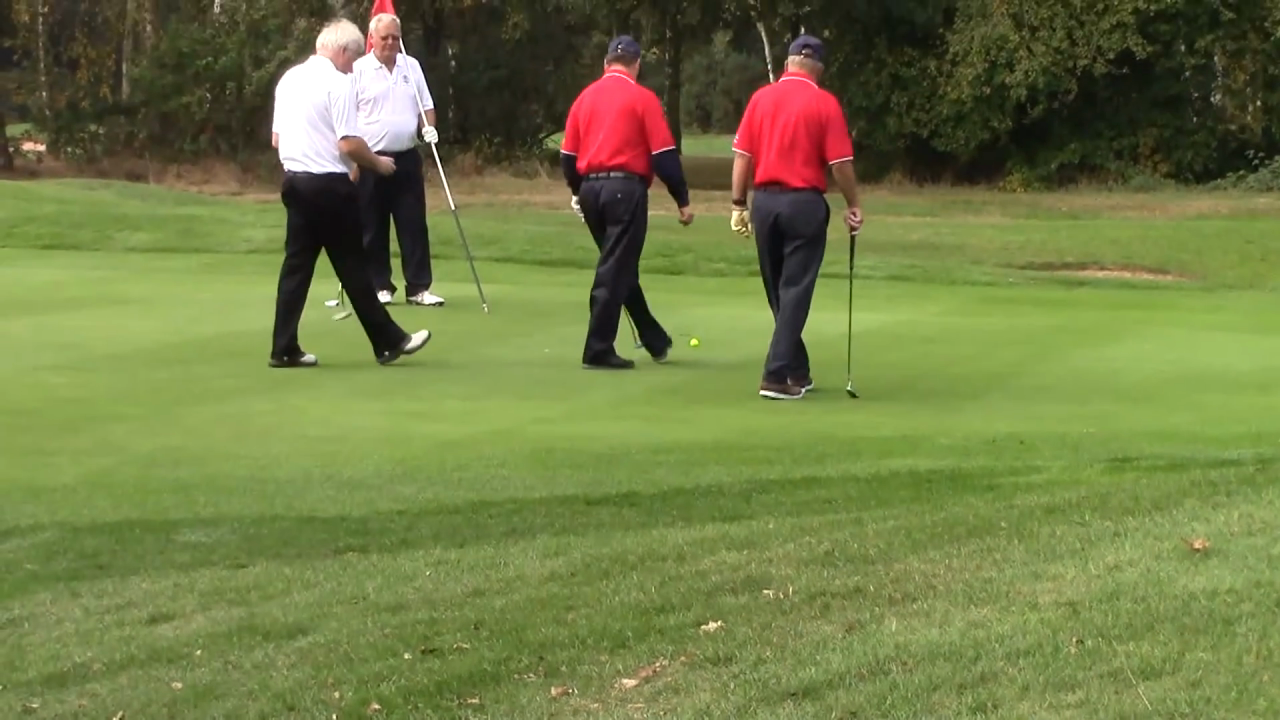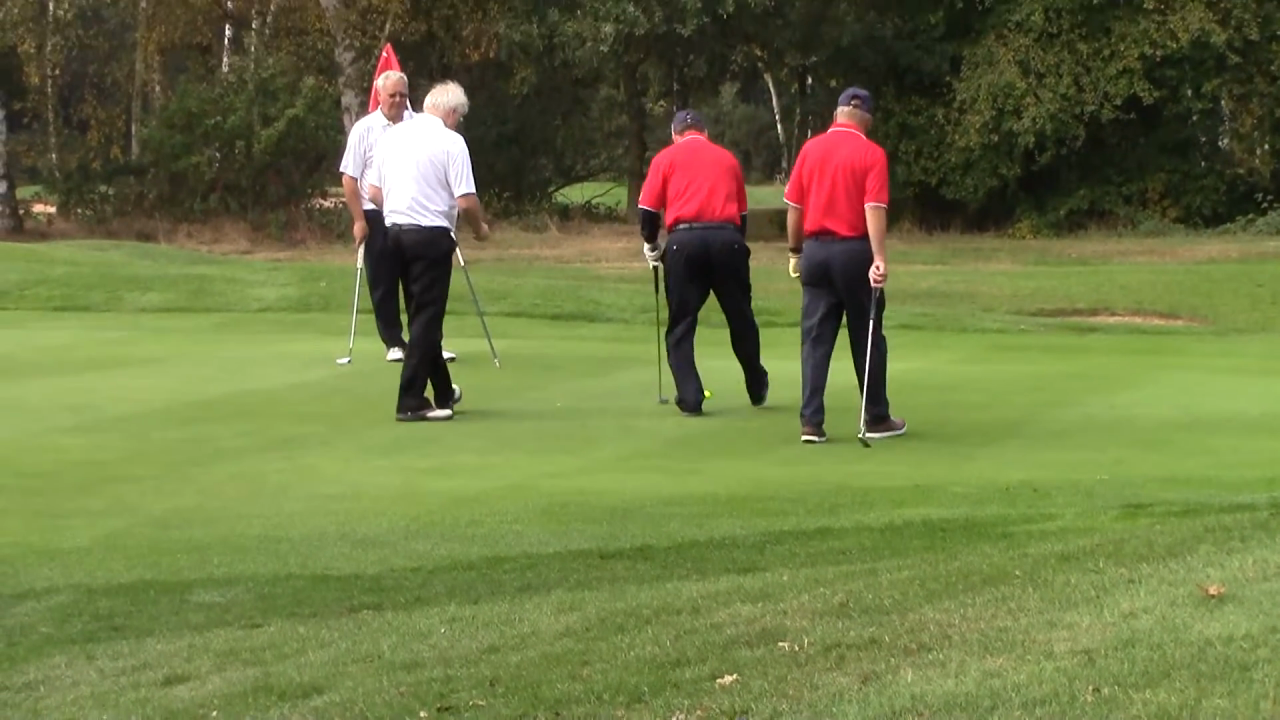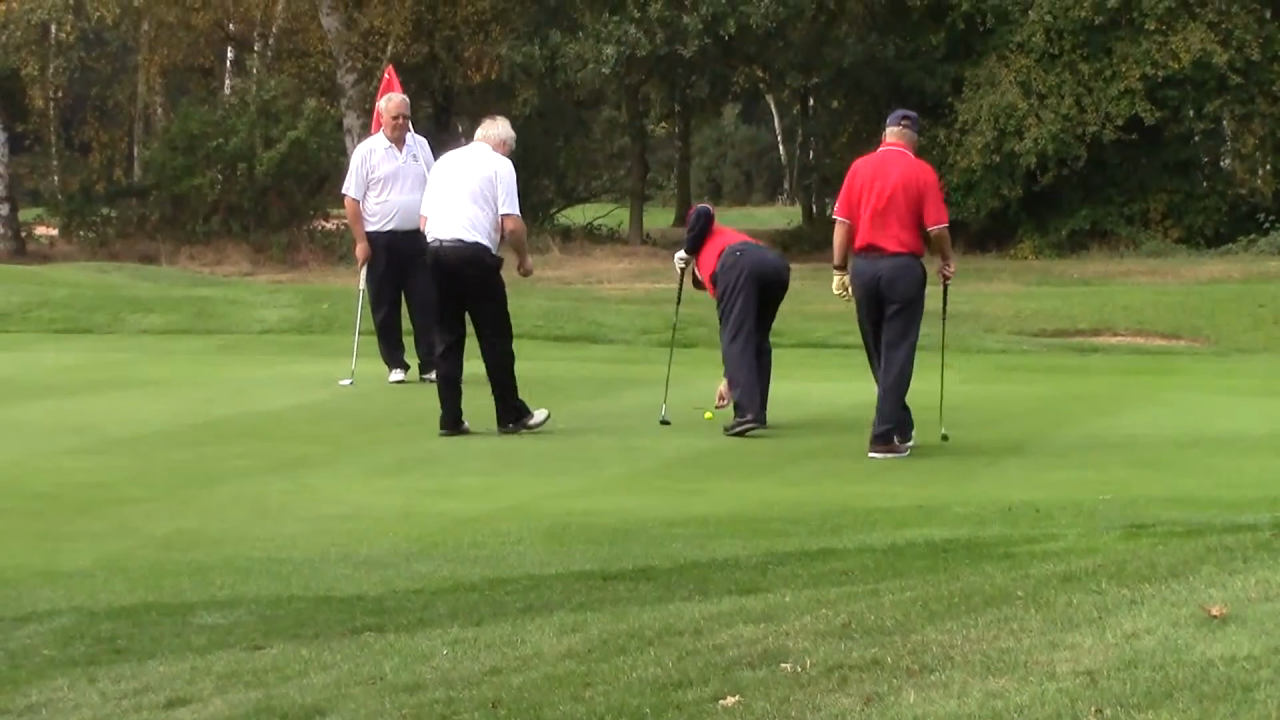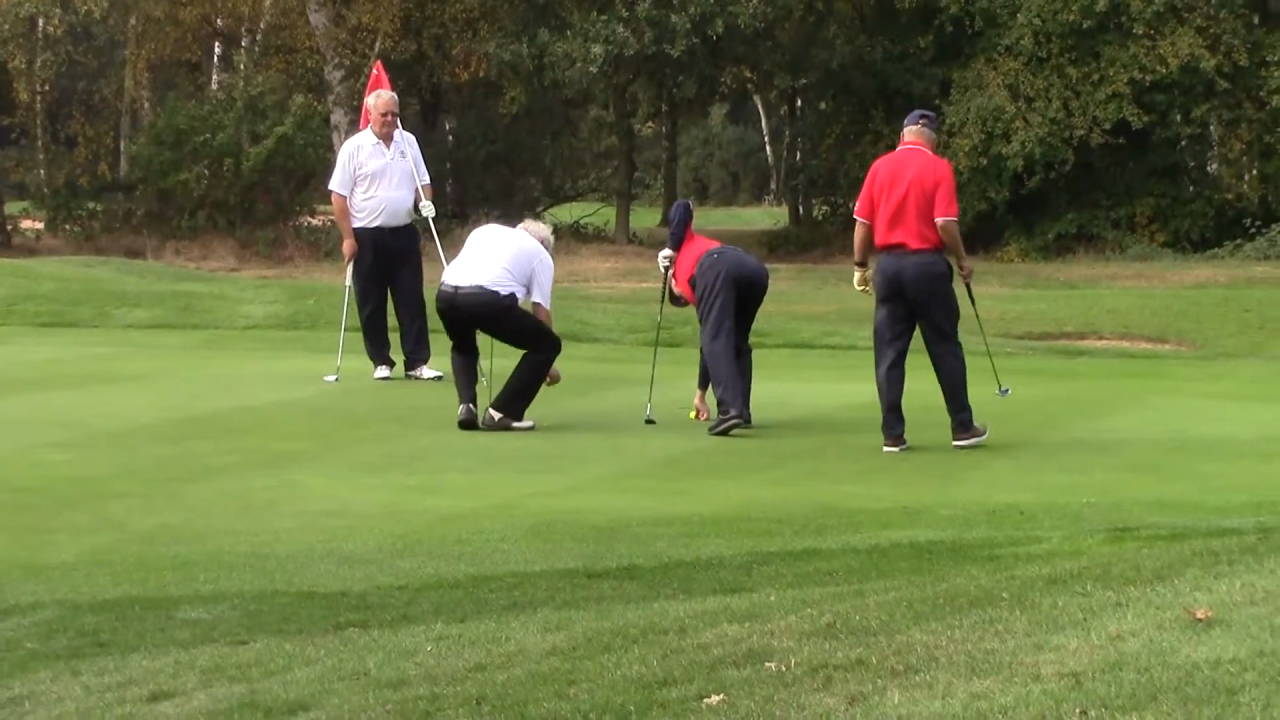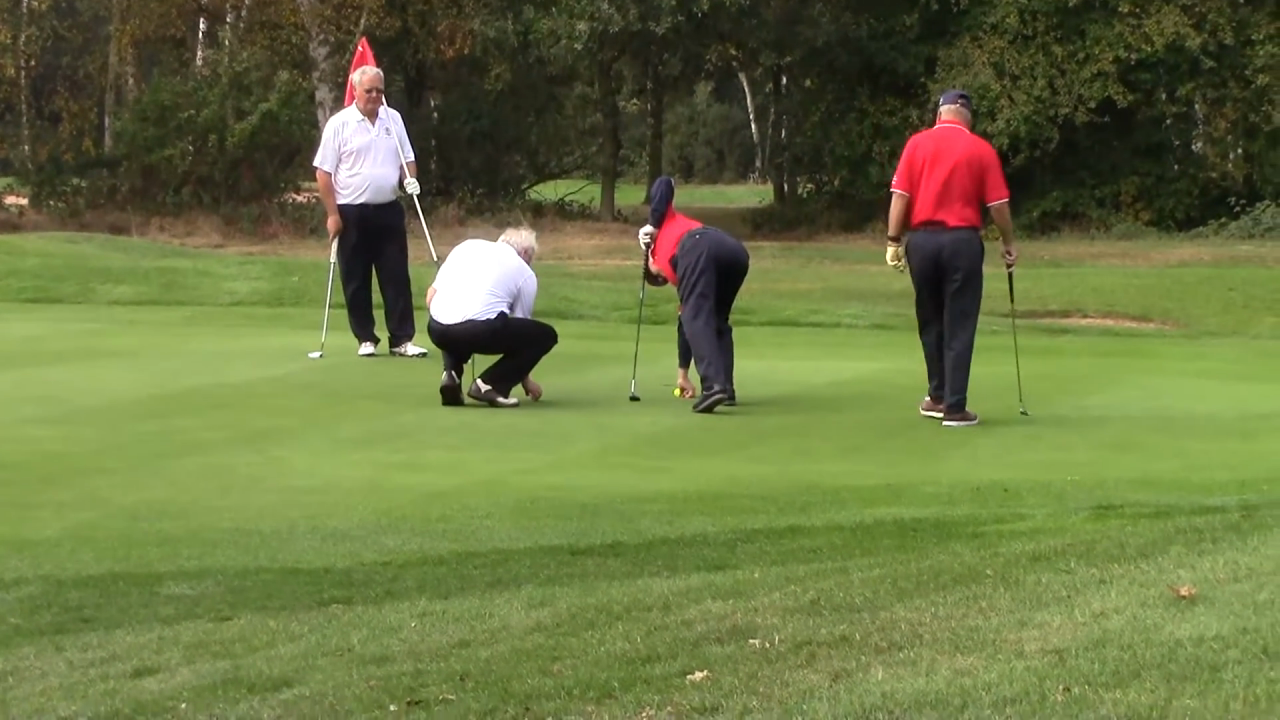
dt=0.7s
person 1, frame 1
left shoulder: (760, 97)
right shoulder: (825, 103)
left elbow: (742, 156)
right elbow: (840, 163)
left wrist: (738, 204)
right wrist: (853, 206)
left hip: (765, 201)
right hip: (804, 204)
left knee: (778, 292)
right knee: (795, 293)
left ankle: (796, 372)
right ankle: (776, 375)
person 1, frame 2
left shoulder: (810, 148)
right shoulder: (872, 153)
left elbow: (794, 207)
right elbow: (874, 210)
left wrist: (795, 252)
right wrist: (879, 259)
left hip: (816, 250)
right hip: (854, 251)
left knee: (815, 339)
right knee: (867, 338)
left ankle: (811, 421)
right ankle: (877, 419)
person 1, frame 3
left shoulder: (859, 167)
right shoulder: (922, 172)
left elbow: (842, 223)
right elbow: (937, 228)
left wrist: (839, 269)
right wrist: (947, 260)
left hip: (864, 266)
right hip: (903, 267)
left knee: (879, 354)
right knee: (897, 355)
left ankle: (901, 428)
right ankle: (883, 437)
person 1, frame 4
left shoulder: (879, 166)
right shoulder: (939, 167)
left elbow: (862, 222)
right elbow: (945, 223)
left wrist: (860, 266)
right wrist: (962, 260)
left hip: (888, 264)
right hip: (926, 263)
left knee: (889, 352)
right knee: (944, 347)
left ankle: (893, 434)
right ankle: (962, 427)
person 1, frame 5
left shoulder: (917, 142)
right shoulder: (982, 149)
left elbow: (900, 195)
right elbow: (998, 204)
left wrist: (893, 241)
right wrist: (1009, 244)
left hip: (922, 239)
right hip: (963, 241)
left knee: (930, 323)
right knee: (959, 327)
left ankle: (937, 397)
right ankle: (954, 407)
person 2, frame 1
left shoulder: (411, 66)
right shoulder: (359, 71)
left elbow: (426, 105)
left wrist: (430, 128)
left hip: (407, 157)
left knee: (414, 225)
right knee: (373, 229)
left ankle: (419, 287)
right ankle: (381, 287)
person 2, frame 2
right shoulder: (364, 129)
right elbow: (349, 178)
right wrist: (359, 219)
right hip: (378, 217)
right knee: (383, 285)
right ankle: (393, 343)
person 2, frame 3
left shoulder: (421, 145)
right shoulder: (366, 151)
right elbow: (351, 199)
right wrist: (361, 241)
left hip: (416, 236)
right hip: (380, 239)
left knee: (425, 302)
right knee: (385, 307)
left ankle: (430, 365)
right ankle: (395, 365)
person 2, frame 4
left shoulder: (409, 141)
right shoulder: (354, 147)
left elbow: (422, 180)
right elbow: (338, 195)
left wrist: (426, 201)
right wrist: (348, 237)
left hip: (404, 233)
right hip: (368, 236)
left knee: (412, 300)
right knee: (371, 304)
left ankle: (417, 362)
right ankle: (381, 362)
person 2, frame 5
left shoulder: (394, 119)
right shoulder: (339, 123)
left elbow: (407, 158)
right elbow: (323, 171)
left wrist: (410, 178)
right wrist: (332, 214)
left hip: (389, 210)
right hip: (352, 213)
left knee: (397, 276)
right knee: (356, 281)
left ankle: (402, 339)
right ankle: (365, 339)
person 3, frame 1
left shoulder: (289, 79)
right shoulder: (338, 83)
left elbow: (278, 139)
right elbow: (349, 145)
right wrist: (378, 163)
left hip: (295, 180)
right hip: (329, 184)
left knee: (297, 263)
right knee: (352, 264)
left ankle: (285, 348)
right ankle: (388, 342)
person 3, frame 2
left shoulder: (391, 135)
right shoulder: (450, 141)
left elbow: (374, 193)
right elbow: (466, 201)
right wrist: (479, 228)
left hip: (396, 234)
right hip: (430, 237)
left knee: (421, 314)
right knee: (426, 317)
left ankle: (442, 391)
right ankle: (411, 401)
person 3, frame 3
left shoulder: (444, 160)
right shoulder: (500, 164)
left elbow: (424, 221)
right elbow: (511, 224)
right wrist: (523, 259)
left hip: (435, 250)
right hip: (473, 253)
left knee: (448, 336)
right knee: (495, 335)
left ankle: (451, 418)
right ankle: (511, 415)
person 3, frame 4
left shoulder: (485, 230)
right shoulder: (540, 254)
right elbow: (541, 312)
right wrist: (548, 367)
left hip: (446, 294)
right hip: (488, 299)
left knee: (463, 347)
right knee: (548, 346)
left ankle: (467, 405)
right ankle: (503, 412)
person 3, frame 5
left shoulder: (467, 246)
right shoulder: (524, 272)
left elbow: (431, 297)
right elbow: (521, 329)
right wrist: (526, 381)
left hip: (436, 330)
right hip: (479, 330)
right knee: (545, 336)
left ankle: (450, 375)
right ankle: (490, 385)
person 4, frame 1
left shoulder: (584, 97)
right shoulder: (644, 98)
left elbow: (568, 155)
right elbow: (664, 155)
left wrist: (577, 192)
right wrist: (682, 201)
left hip: (592, 189)
right hip: (626, 189)
left knee: (621, 267)
right knee: (615, 272)
left ankle: (653, 338)
right ankle: (597, 350)
person 4, frame 2
left shoulder: (665, 157)
right shoulder: (728, 158)
left elbow: (648, 209)
right elbow: (741, 213)
left wrist: (650, 244)
right wrist: (732, 244)
left hip: (683, 240)
right hip: (726, 238)
left knee: (681, 325)
right knee: (741, 317)
left ankle: (689, 398)
right ankle: (758, 389)
person 4, frame 3
left shoulder: (708, 238)
left elbow: (703, 213)
right elbow: (739, 335)
left wrist: (687, 251)
right wrist: (727, 379)
left hip: (740, 263)
right hip: (777, 265)
left knee: (736, 339)
right knee: (758, 340)
left ankle: (746, 413)
right ankle: (757, 411)
person 4, frame 4
right shoulder: (698, 293)
left elbow: (683, 207)
right elbow: (708, 345)
left wrist: (671, 248)
right wrist: (700, 395)
left hip: (718, 267)
right hip: (755, 271)
left knee: (716, 340)
right knee: (738, 342)
left ankle: (730, 409)
right ankle: (742, 410)
person 4, frame 5
right shoulder: (678, 276)
left elbow: (665, 184)
right elbow: (684, 323)
left wrist: (652, 225)
right wrist: (683, 373)
left hip: (700, 248)
right hip: (736, 252)
left knee: (697, 319)
right knee: (717, 321)
left ankle: (714, 386)
right ankle: (725, 387)
